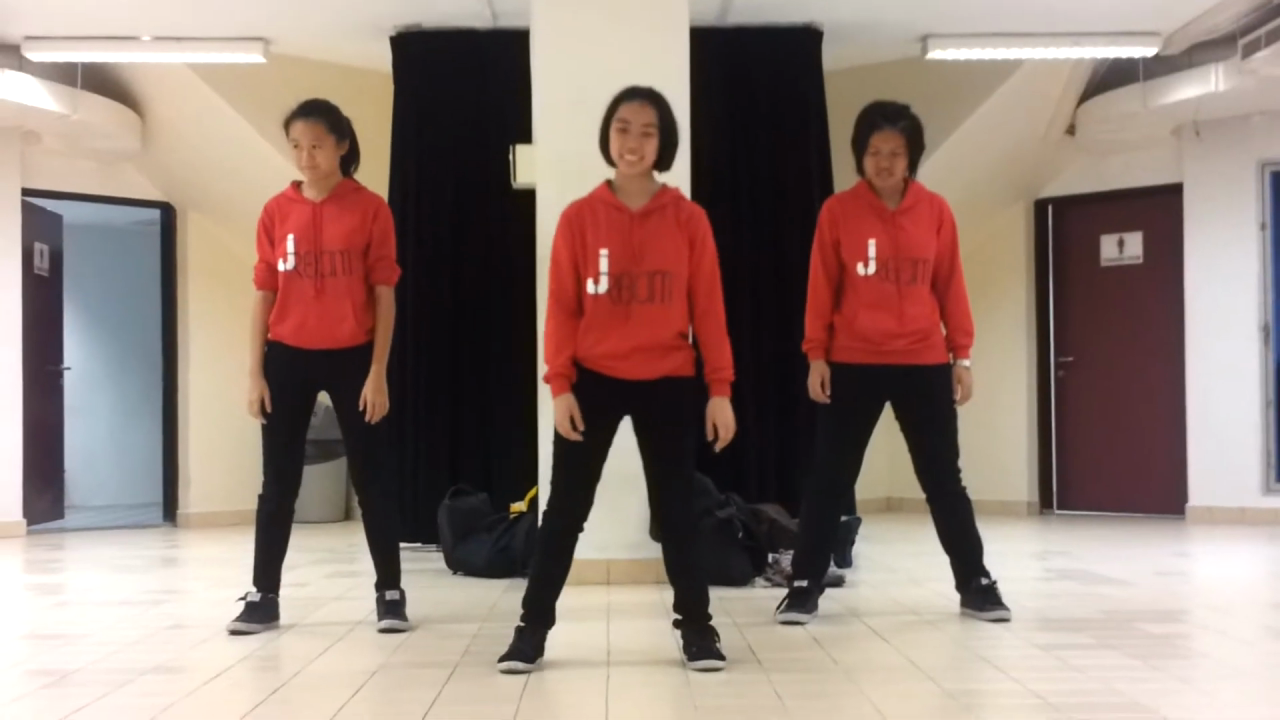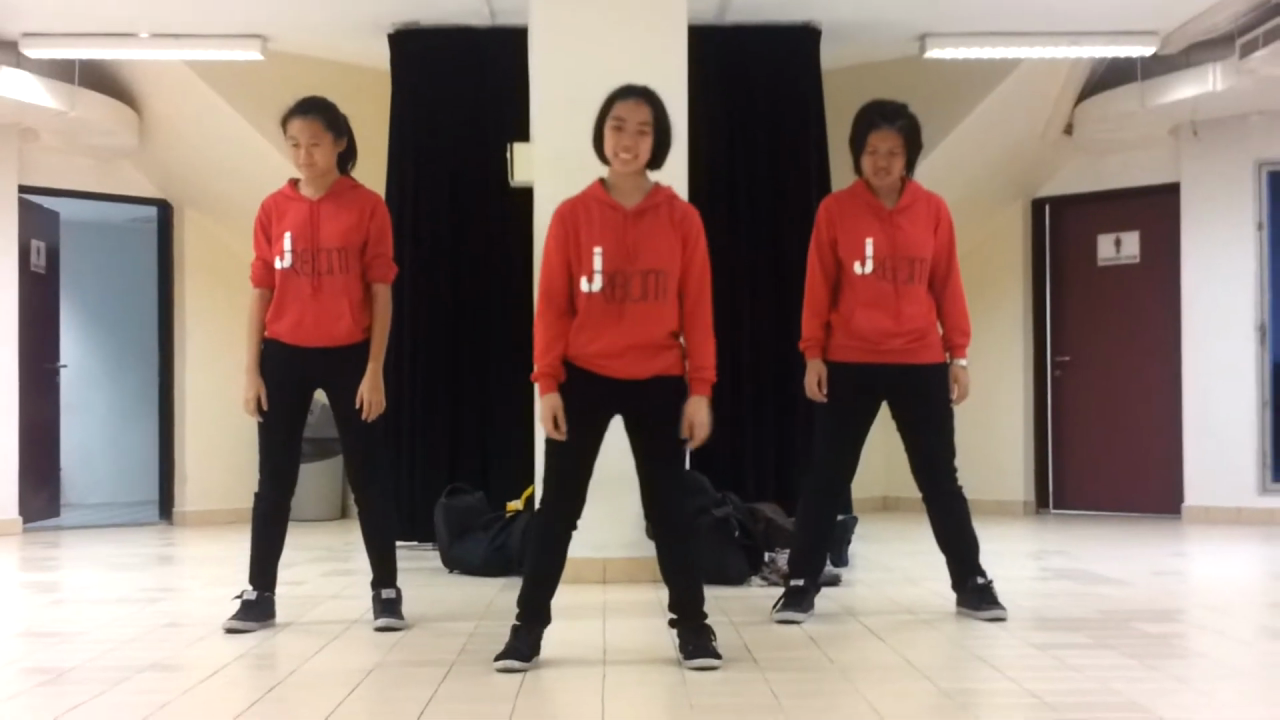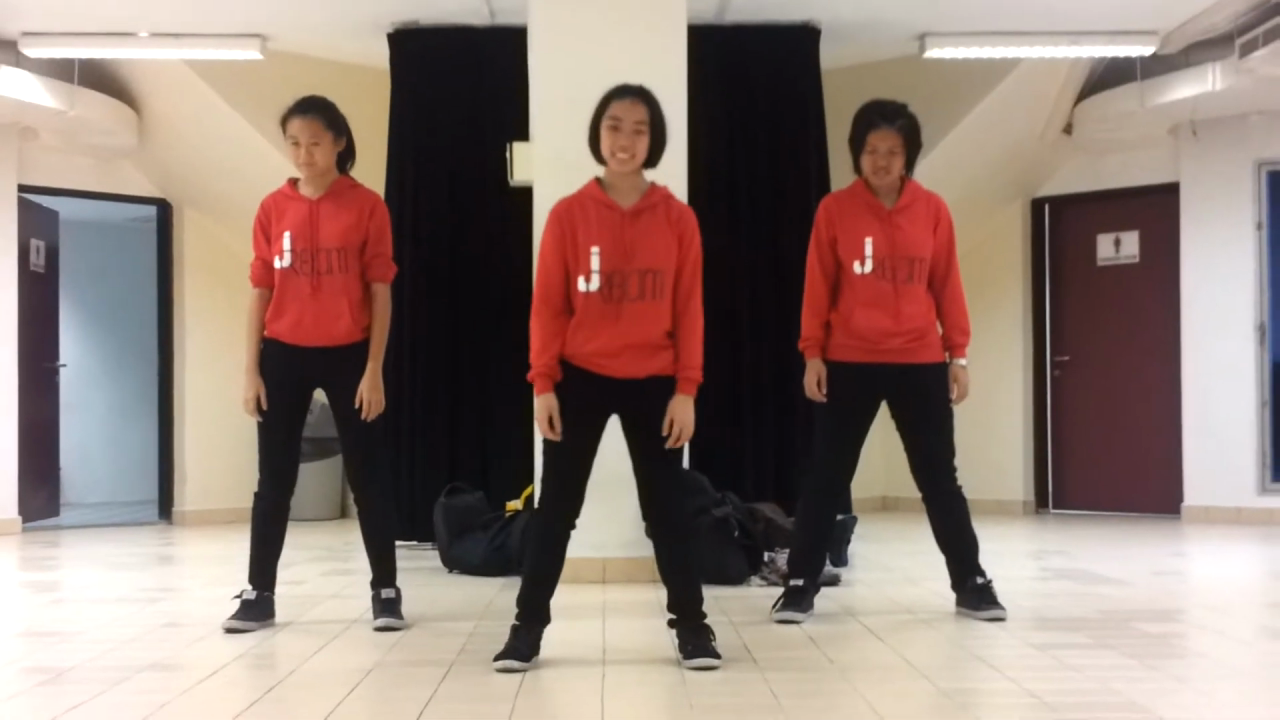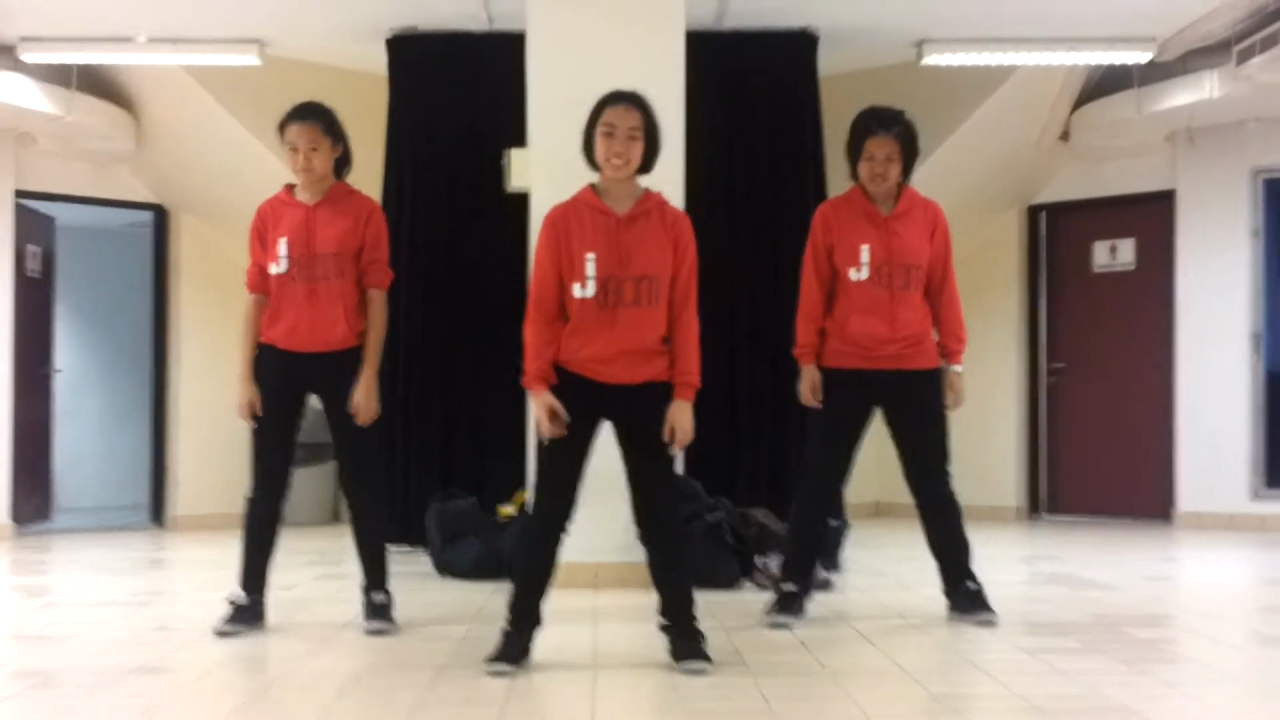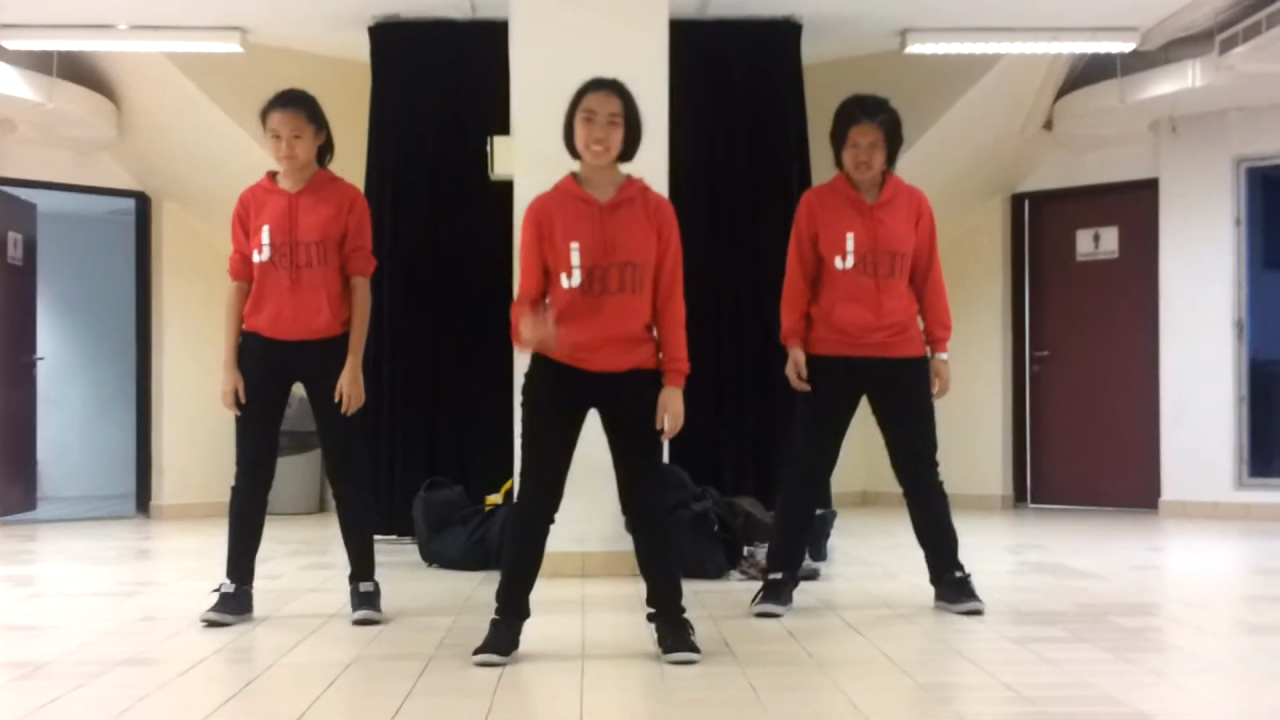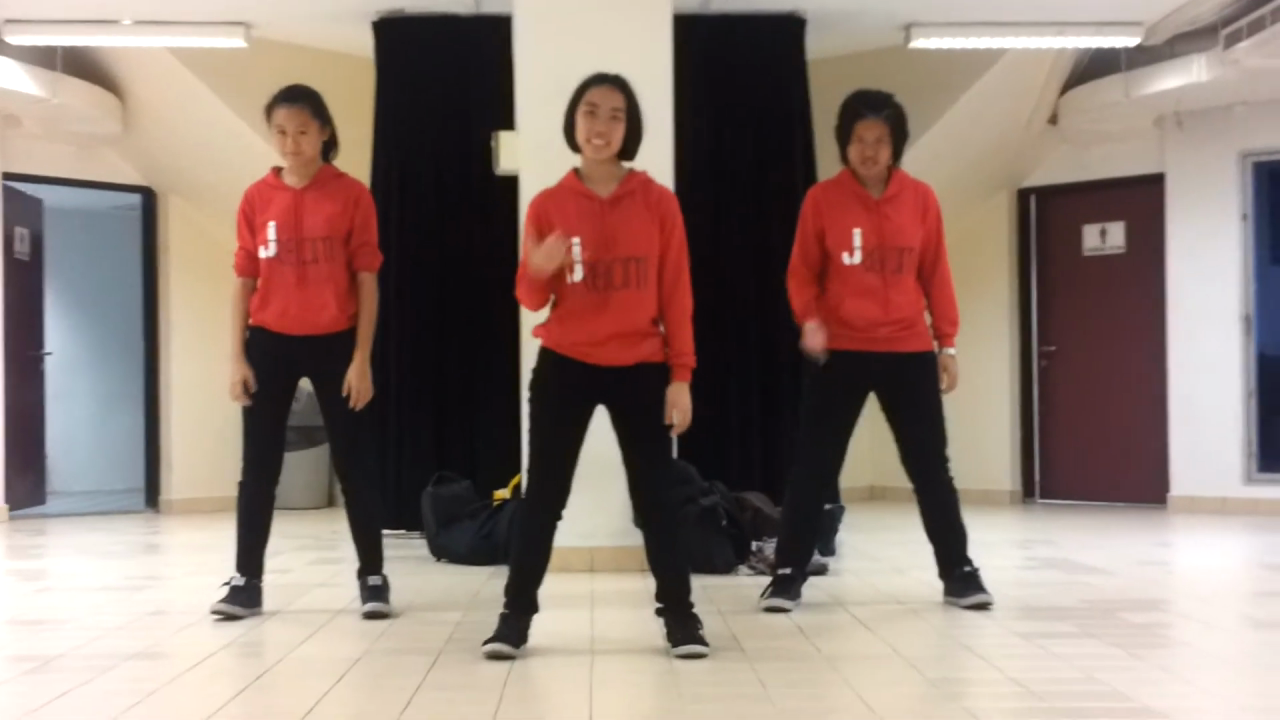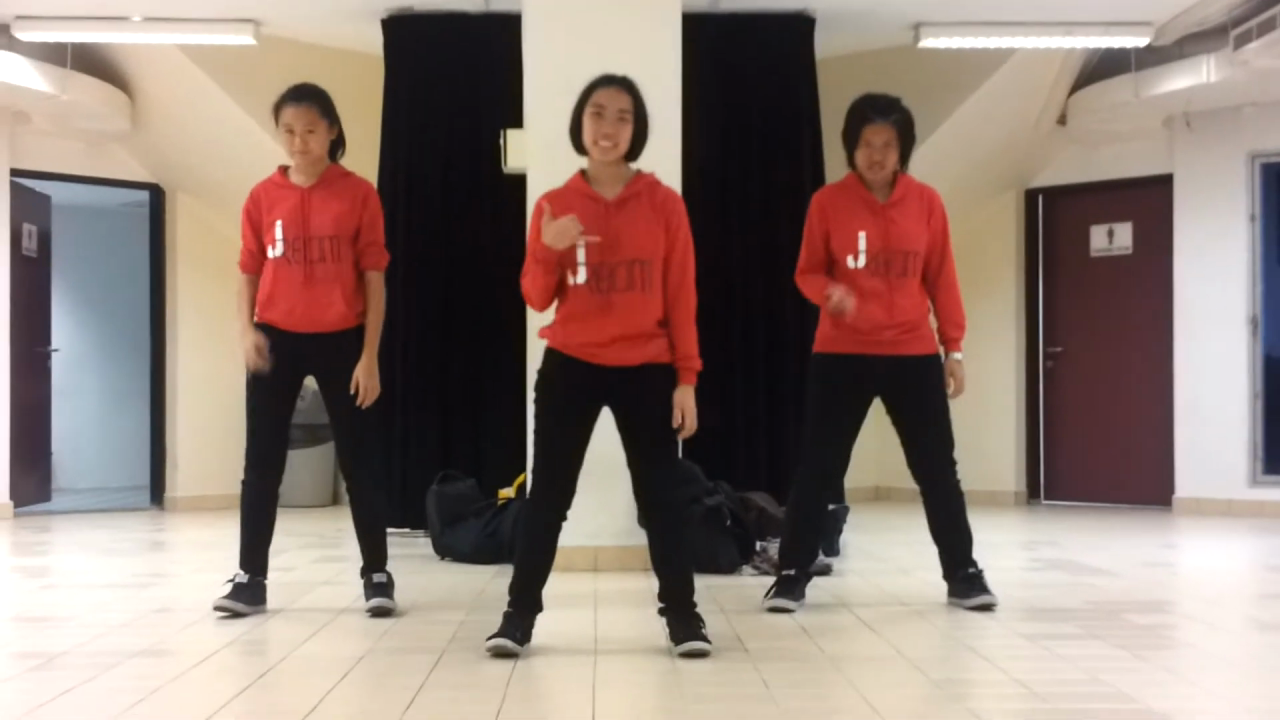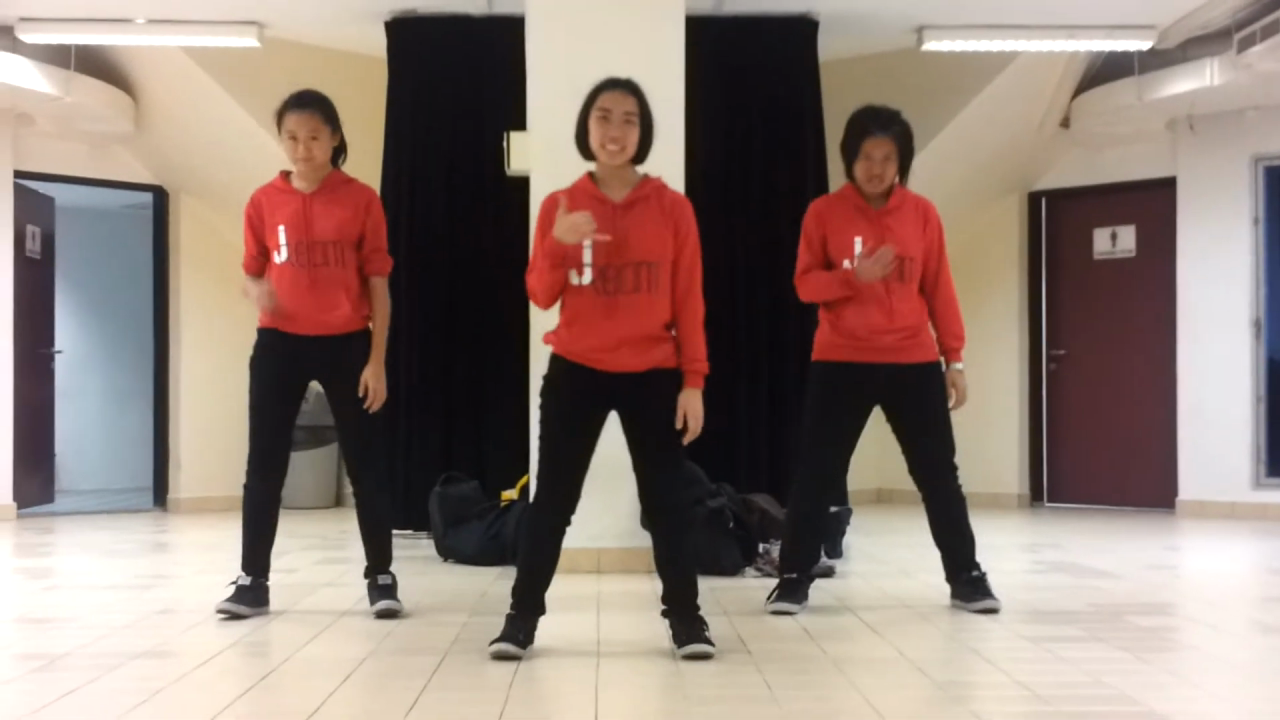
dt=0.1s
person 1, frame 1
left shoulder: (688, 219)
right shoulder: (579, 217)
left elbow: (708, 309)
right elbow: (562, 307)
left wrist: (720, 389)
right wrist: (560, 384)
left hip: (669, 384)
right hip: (593, 381)
left knee: (675, 508)
right knee: (566, 506)
left ankle: (696, 625)
right ankle: (532, 627)
person 1, frame 2
left shoulder: (681, 218)
right shoulder: (572, 214)
left elbow: (697, 308)
right elbow: (552, 306)
left wrist: (700, 389)
right wrist: (548, 383)
left hip: (659, 382)
right hip: (583, 380)
left knee: (669, 507)
right knee: (558, 505)
left ankle: (692, 624)
right ankle: (528, 626)
person 1, frame 3
left shoulder: (677, 217)
right shoulder: (568, 214)
left elbow: (688, 309)
right elbow: (547, 305)
left wrist: (686, 388)
right wrist: (542, 383)
left hip: (653, 382)
right hip: (579, 379)
left knee: (666, 506)
right knee: (557, 504)
left ankle: (691, 623)
right ankle: (527, 626)
person 1, frame 4
left shoulder: (672, 223)
right shoulder: (562, 220)
left elbow: (684, 315)
right elbow: (542, 310)
left wrist: (684, 393)
right wrist: (537, 385)
left hip: (648, 387)
right hip: (574, 384)
left knee: (659, 512)
right knee: (549, 509)
left ankle: (682, 628)
right ankle: (519, 629)
person 1, frame 5
left shoulder: (655, 209)
right shoulder: (544, 209)
left elbow: (669, 300)
right elbow: (527, 297)
left wrist: (674, 379)
right wrist: (525, 327)
left hip: (634, 374)
right hip: (557, 372)
left knee: (645, 500)
right knee: (536, 497)
left ankle: (670, 618)
right ankle: (507, 619)
person 1, frame 6
left shoulder: (658, 202)
right shoulder: (548, 205)
left elbow: (676, 294)
right elbow: (531, 297)
left wrist: (681, 374)
right wrist: (537, 271)
left hip: (641, 369)
right hip: (564, 366)
left knee: (655, 494)
right knee: (544, 492)
left ankle: (679, 613)
right ankle: (516, 613)
person 1, frame 7
left shoulder: (665, 205)
right shoulder: (554, 206)
left elbow: (681, 297)
right elbow: (538, 297)
left wrist: (687, 377)
right wrist: (548, 252)
left hip: (647, 371)
right hip: (570, 367)
left knee: (660, 495)
right knee: (549, 492)
left ankle: (682, 611)
right ankle: (520, 611)
person 1, frame 8
left shoulder: (672, 208)
right shoulder: (560, 207)
left elbow: (689, 301)
right elbow: (542, 296)
left wrist: (693, 381)
right wrist: (559, 247)
left hip: (653, 376)
right hip: (575, 372)
left knee: (666, 499)
right knee: (553, 496)
left ankle: (684, 614)
right ankle: (523, 613)
person 2, frame 1
left shoulder: (370, 209)
right shoulder: (276, 212)
left elbow: (384, 295)
right elbow: (264, 296)
left wrist: (378, 372)
right wrist: (255, 372)
left hip: (352, 357)
right hip: (288, 358)
left knee: (369, 478)
right knee: (278, 481)
left ankle: (390, 593)
right ankle: (263, 596)
person 2, frame 2
left shoulder: (367, 207)
right shoulder: (273, 209)
left elbow: (381, 293)
right elbow: (261, 293)
left wrist: (375, 370)
right wrist: (251, 370)
left hip: (348, 355)
right hip: (285, 355)
left knee: (365, 476)
right knee: (274, 479)
left ankle: (386, 591)
right ankle: (259, 595)
person 2, frame 3
left shoulder: (367, 206)
right shoulder: (272, 209)
left elbow: (381, 293)
right elbow: (261, 293)
left wrist: (374, 369)
right wrist: (251, 370)
left hip: (348, 355)
right hip: (284, 355)
left knee: (365, 476)
right knee: (273, 479)
left ankle: (385, 591)
right ankle: (258, 594)
person 2, frame 4
left shoulder: (363, 212)
right shoulder: (269, 214)
left elbow: (376, 299)
right elbow: (256, 298)
left wrist: (369, 375)
right wrist: (246, 375)
left hip: (342, 360)
right hip: (279, 360)
left knee: (359, 480)
right knee: (267, 484)
left ankle: (376, 595)
right ankle: (250, 599)
person 2, frame 5
left shoulder: (346, 200)
right shoulder: (251, 203)
left elbow: (360, 286)
right elbow: (239, 287)
left wrist: (354, 364)
right wrist: (229, 364)
left hip: (327, 349)
right hip: (262, 349)
left knee: (344, 469)
right knee: (252, 472)
left ankle: (364, 585)
right ankle: (236, 588)
person 2, frame 6
left shoulder: (351, 195)
right shoulder: (256, 198)
left elbow: (367, 281)
right elbow: (244, 282)
left wrist: (362, 359)
right wrist: (237, 356)
left hip: (334, 343)
right hip: (269, 344)
left knee: (350, 464)
right knee: (258, 467)
left ankle: (372, 579)
right ankle: (247, 581)
person 2, frame 7
left shoulder: (359, 195)
right shoulder: (262, 197)
left elbow: (374, 280)
right elbow: (247, 275)
left wrist: (370, 356)
right wrist: (247, 330)
left hip: (341, 343)
right hip: (276, 341)
left knee: (357, 461)
right knee: (262, 463)
left ankle: (377, 575)
right ankle: (251, 578)
person 2, frame 8
left shoulder: (361, 201)
right shoulder: (263, 202)
left elbow: (378, 285)
right elbow: (251, 276)
left wrist: (378, 360)
right wrist: (257, 292)
left hip: (346, 346)
right hip: (279, 345)
left knee: (364, 465)
right knee: (264, 466)
left ankle: (381, 577)
right ankle: (253, 580)
person 3, frame 1
left shoulder: (935, 211)
right shoulder: (838, 211)
left elbow: (949, 285)
right elbow: (822, 287)
left wrist: (961, 354)
right wrist: (816, 354)
left hip: (924, 364)
right hip: (852, 364)
left knee: (943, 478)
right knee: (829, 477)
left ankle: (975, 583)
right ankle: (804, 585)
person 3, frame 2
left shoulder: (933, 210)
right shoulder: (835, 210)
left elbow: (947, 284)
right elbow: (819, 286)
left wrist: (958, 353)
right wrist: (813, 353)
left hip: (921, 363)
right hip: (850, 363)
left knee: (939, 477)
right knee: (827, 476)
left ankle: (971, 583)
right ankle: (801, 585)
person 3, frame 3
left shoulder: (933, 210)
right shoulder: (835, 209)
left elbow: (947, 285)
right elbow: (819, 286)
left wrist: (958, 353)
right wrist: (812, 353)
left hip: (921, 363)
right hip: (849, 363)
left knee: (939, 478)
right knee: (826, 476)
left ankle: (971, 583)
right ankle: (800, 584)
person 3, frame 4
left shoulder: (929, 216)
right shoulder: (831, 216)
left elbow: (943, 291)
right elbow: (814, 292)
left wrist: (953, 359)
right wrist: (807, 359)
left hip: (916, 368)
right hip: (844, 369)
left knee: (932, 483)
right knee: (819, 481)
left ankle: (963, 588)
right ankle: (792, 588)
person 3, frame 5
left shoulder: (914, 204)
right shoulder: (816, 204)
left elbow: (928, 278)
right elbow: (798, 280)
left wrist: (939, 346)
right wrist: (793, 342)
left hip: (902, 357)
right hip: (831, 357)
left knee: (919, 470)
right knee: (807, 469)
left ankle: (949, 577)
right ankle: (779, 578)
person 3, frame 6
left shoulder: (921, 198)
right shoulder: (822, 199)
left elbow: (935, 273)
right elbow: (802, 271)
left wrist: (947, 341)
right wrist: (809, 319)
left hip: (909, 351)
right hip: (839, 351)
left knee: (929, 465)
right knee: (814, 464)
left ankle: (958, 571)
right ankle: (788, 573)
person 3, frame 7
left shoulder: (926, 202)
right shoulder: (828, 202)
left elbow: (941, 277)
right elbow: (807, 271)
left wrist: (953, 346)
right wrist: (831, 293)
left hip: (915, 355)
right hip: (841, 355)
left knee: (937, 466)
right knee: (817, 466)
left ankle: (962, 572)
right ankle: (791, 573)
person 3, frame 8
left shoulder: (922, 214)
right shoulder: (824, 213)
left elbow: (938, 288)
right elbow: (805, 281)
left wrist: (954, 356)
right wrist: (852, 276)
left hip: (914, 362)
right hip: (840, 363)
left knee: (937, 472)
right knee: (816, 472)
left ankle: (966, 575)
right ankle: (793, 576)
